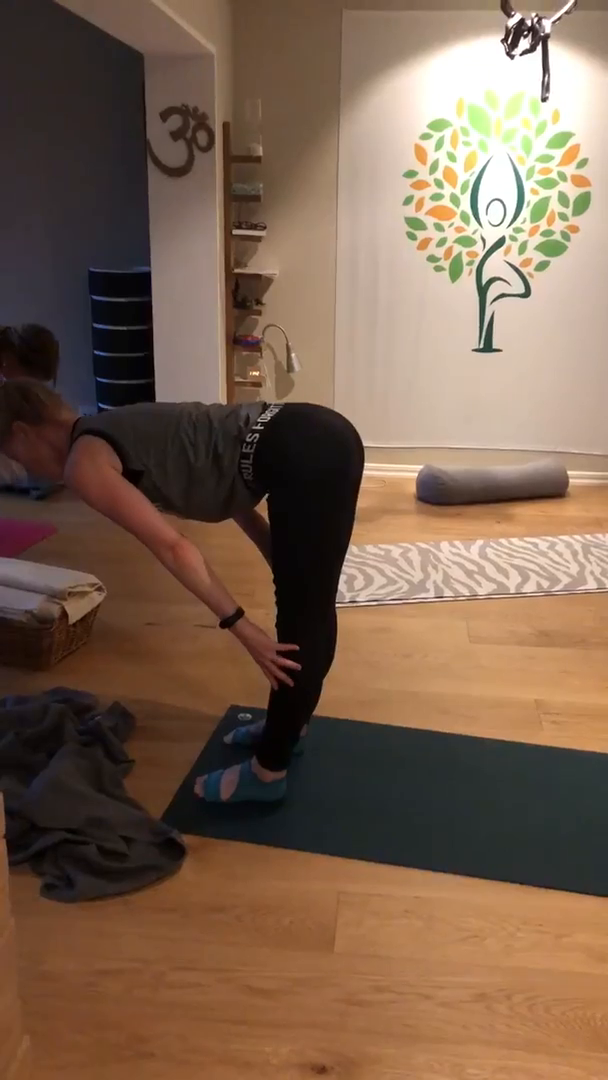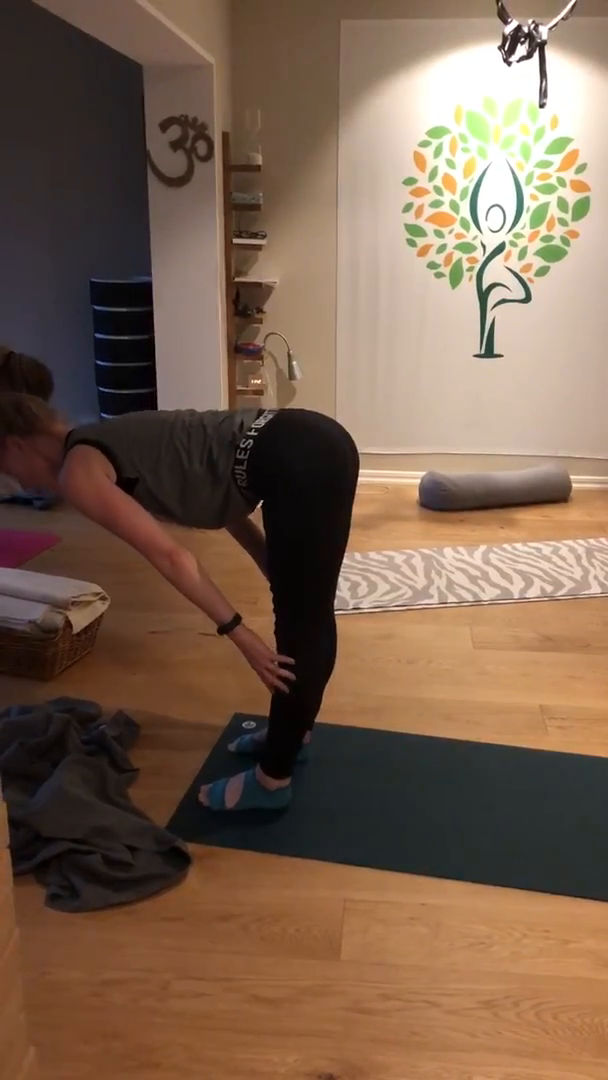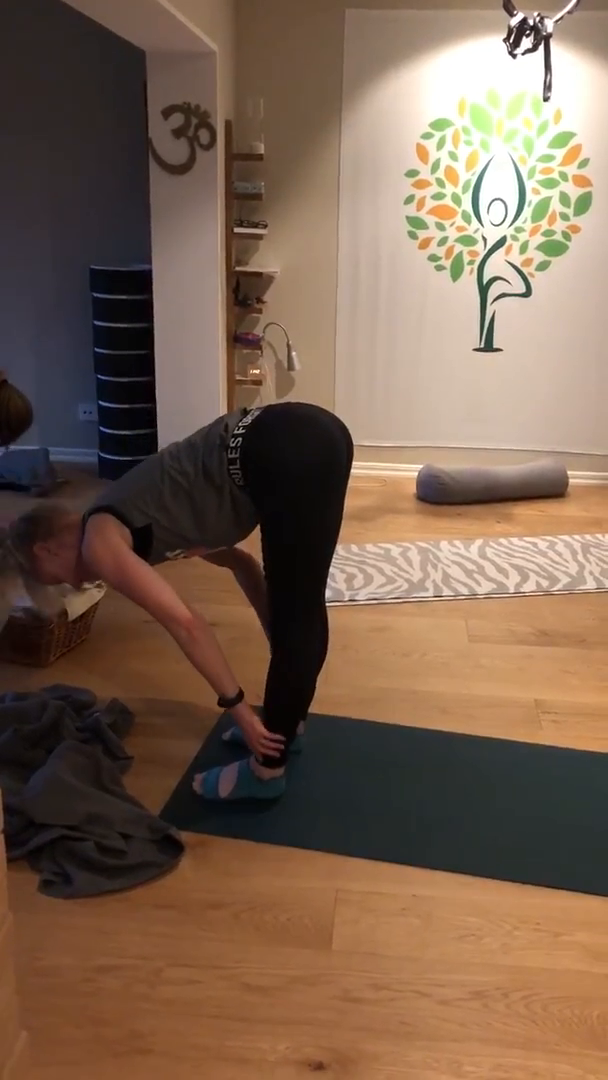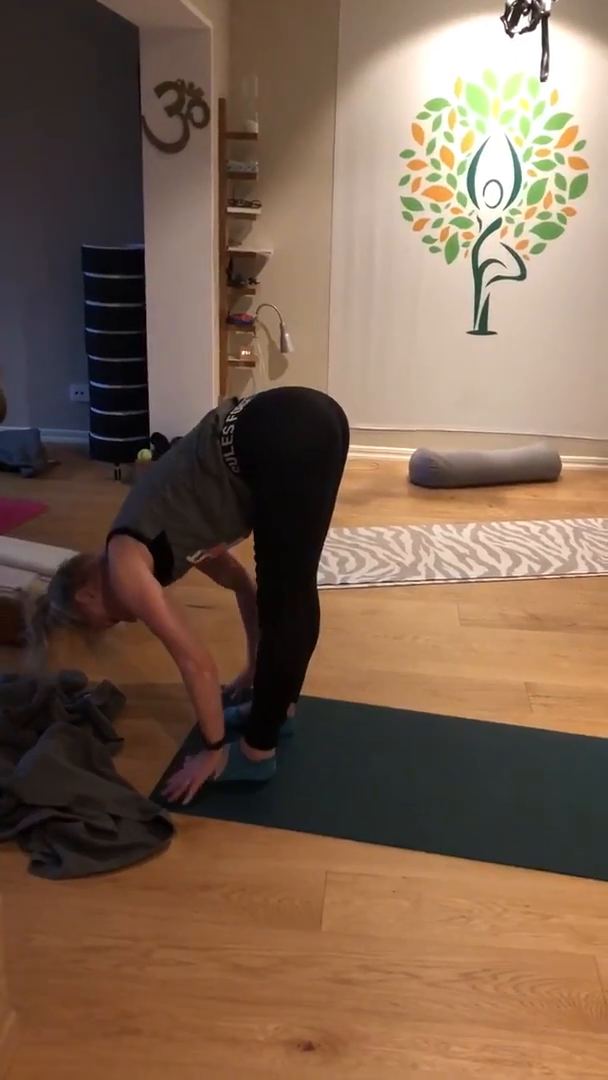
dt=1s
person 1, frame 1
left shoulder: (83, 464)
right shoulder: (116, 434)
left elbow: (172, 547)
right elbow: (234, 494)
left wrist: (239, 626)
right wrist: (287, 568)
left hip: (304, 458)
right hip: (320, 434)
left knee: (303, 621)
right knee: (307, 611)
left ankle: (268, 772)
right ankle: (287, 725)
person 1, frame 2
left shoulder: (77, 473)
right shoulder: (108, 444)
left elbow: (168, 555)
right elbow: (228, 506)
left wrist: (237, 631)
right wrist: (284, 579)
left hip: (296, 465)
right hip: (314, 440)
left knee: (301, 628)
right knee: (306, 618)
left ankle: (272, 780)
right ankle: (292, 733)
person 1, frame 3
left shoulder: (99, 543)
right shoulder: (123, 522)
left elbow: (186, 625)
right elbow: (240, 561)
left wrist: (237, 707)
left hip: (286, 456)
right hip: (310, 432)
left knee: (295, 621)
right knee: (300, 611)
left ankle: (266, 770)
right ankle: (286, 725)
person 1, frame 4
left shoulder: (123, 566)
right shoulder: (156, 543)
left elbow: (197, 663)
right elbow: (242, 582)
left wrist: (213, 750)
right wrist: (256, 667)
left hip: (283, 439)
right hip: (311, 416)
left knee: (282, 604)
right knee: (292, 592)
left ankle: (258, 751)
right ankle: (278, 707)
